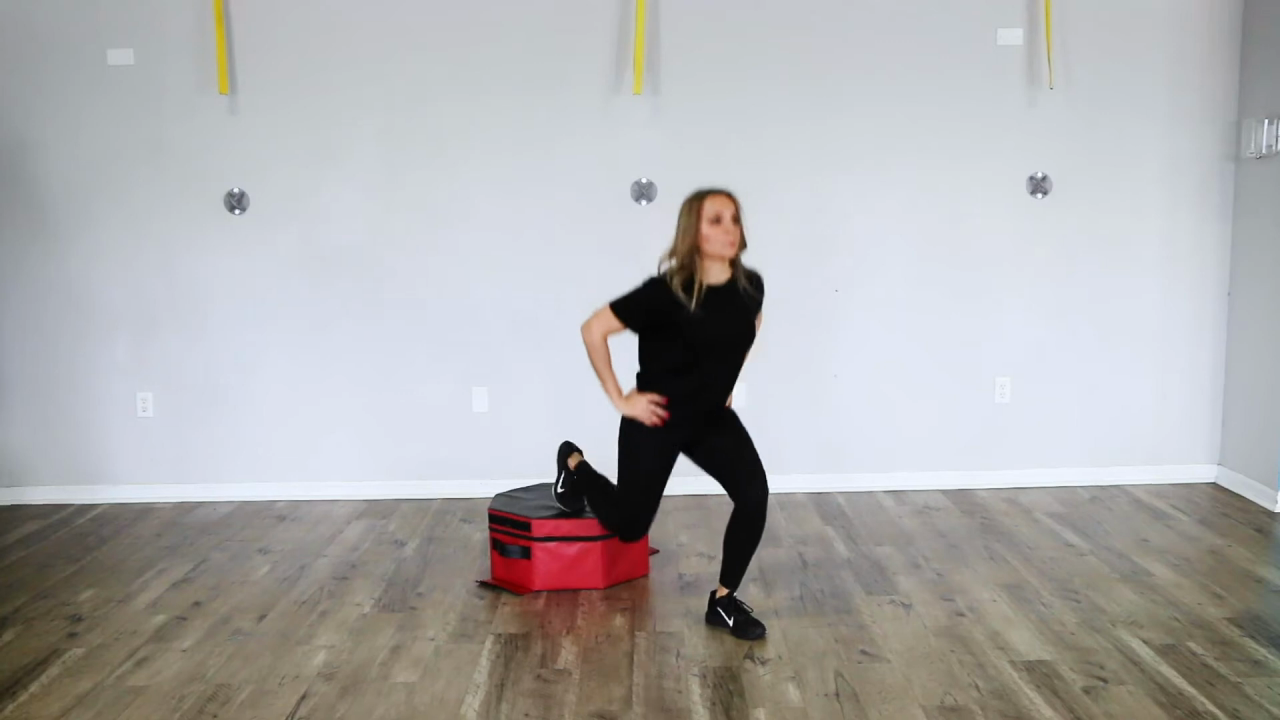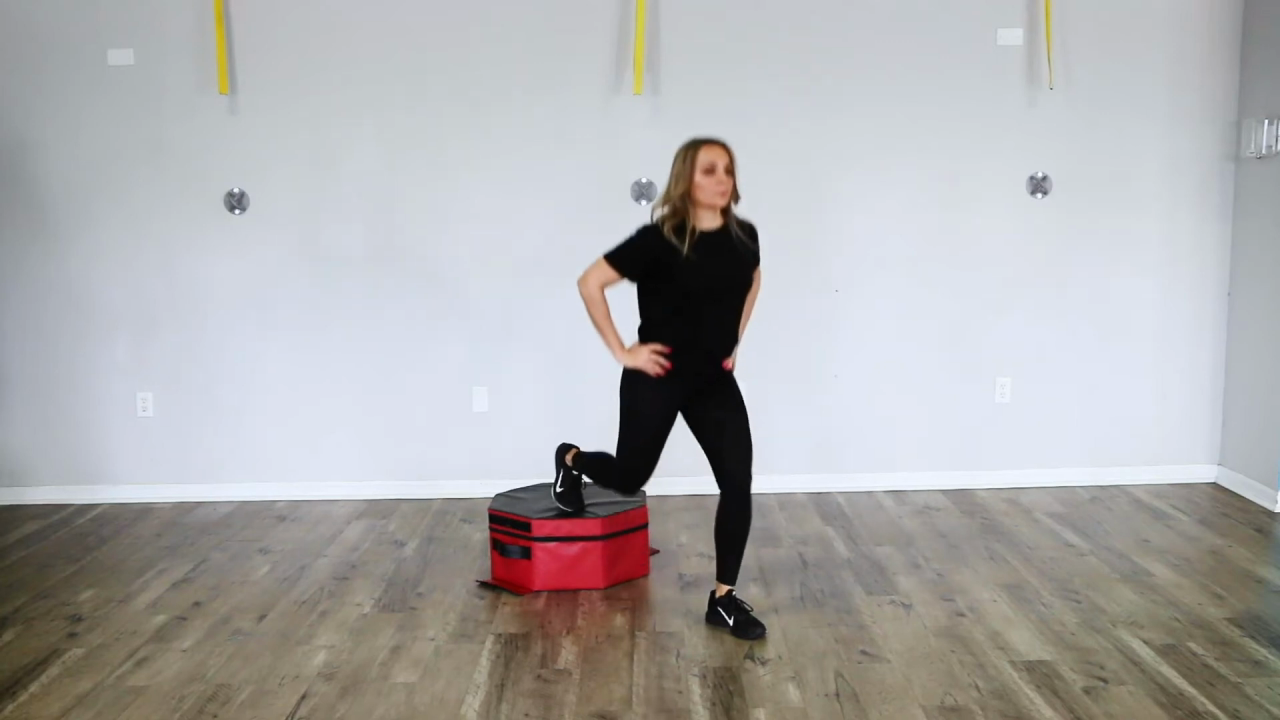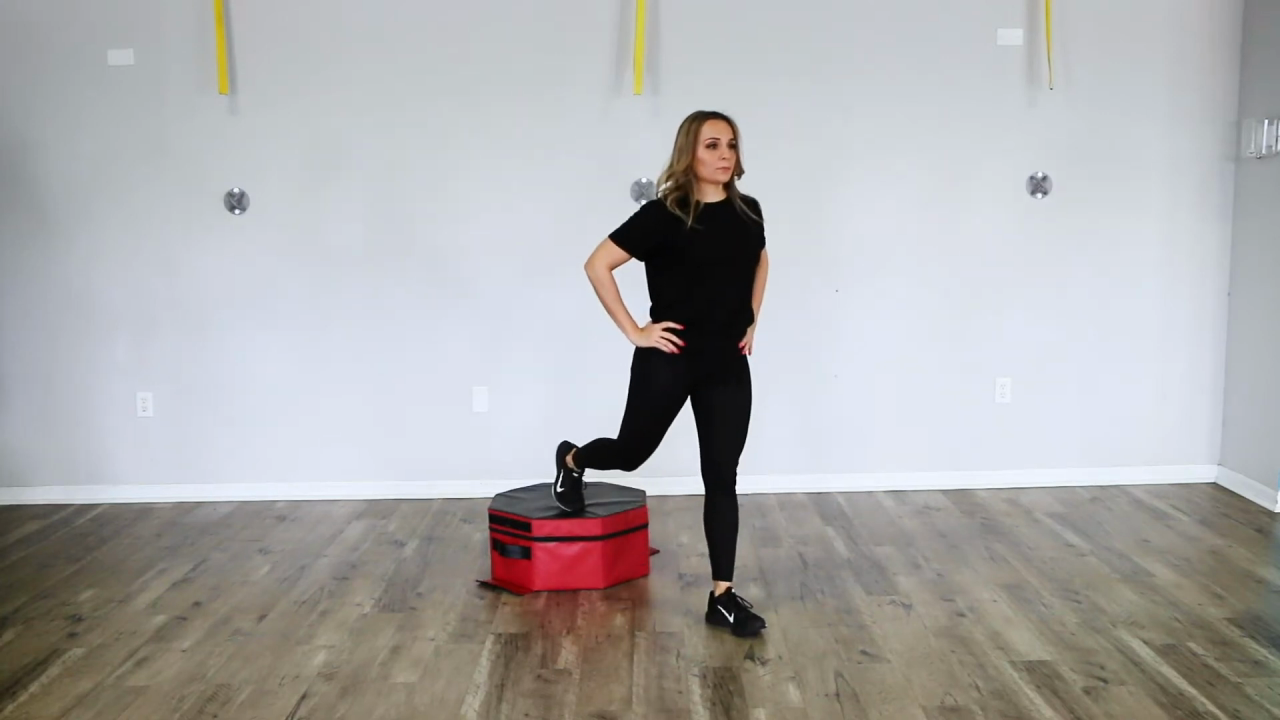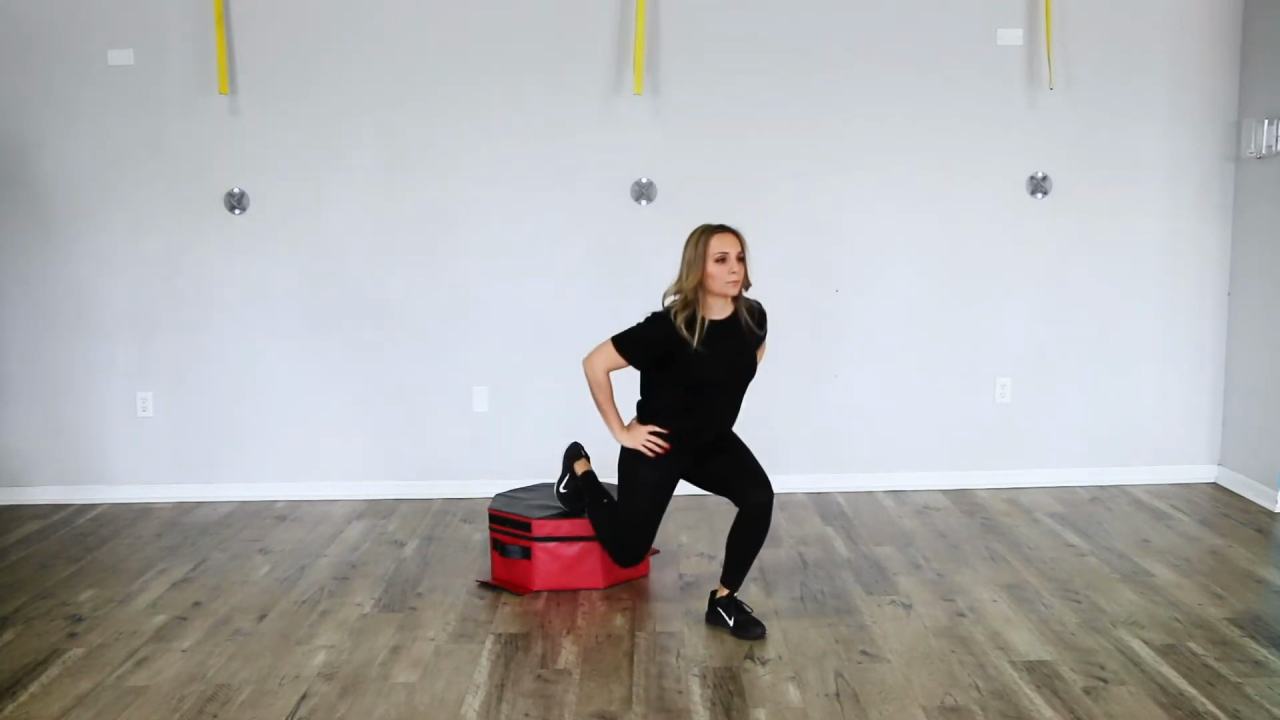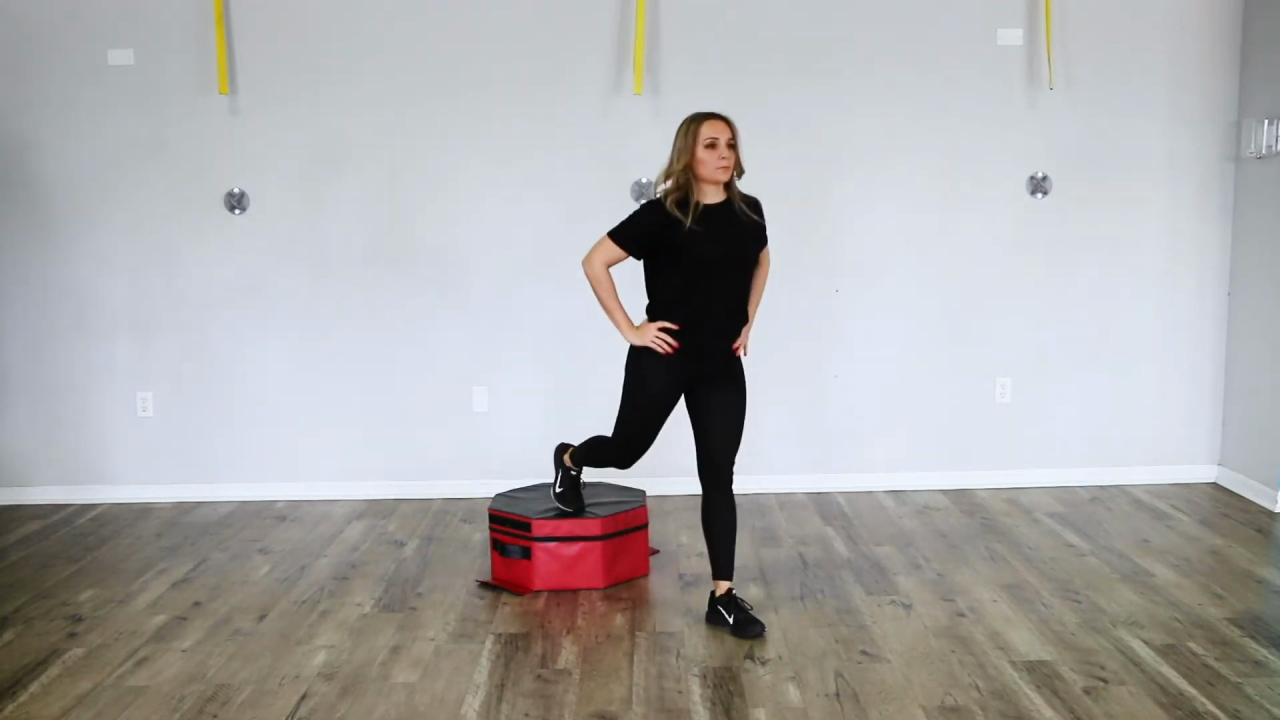
dt=0.7s
person 1, frame 1
left shoulder: (750, 286)
right shoulder: (667, 292)
right elbow: (594, 330)
right wrist: (620, 400)
left hip: (713, 417)
right hip: (657, 419)
left knee: (754, 494)
right knee: (628, 524)
left ankle: (724, 600)
right ankle: (574, 466)
person 1, frame 2
left shoulder: (744, 238)
right shoulder: (660, 240)
right elbow: (590, 283)
right wrist: (622, 351)
left hip: (713, 378)
right hip: (657, 378)
left knee: (738, 481)
right knee: (630, 478)
left ankle: (724, 598)
right ankle: (570, 460)
person 1, frame 3
left shoulder: (748, 212)
right shoulder: (665, 215)
right elbow: (597, 265)
left wrist: (752, 322)
right wrist: (634, 332)
left hip: (728, 363)
right hip: (669, 359)
left knee: (722, 477)
right knee: (632, 453)
left ankle: (723, 597)
right ankle: (570, 462)
person 1, frame 4
left shoulder: (753, 317)
right shoulder: (669, 328)
right elbow: (595, 364)
right wrist: (620, 430)
left hip: (713, 443)
right hip: (658, 447)
left knee: (759, 499)
right knee: (628, 551)
left ankle: (724, 599)
right ankle: (580, 467)
person 1, frame 5
left shoulder: (749, 212)
right shoulder: (663, 214)
left elbow: (761, 264)
right elbow: (595, 262)
left wrist: (747, 321)
right wrist: (628, 329)
left hip: (722, 363)
right hip: (663, 358)
left knee: (719, 477)
right knee: (625, 451)
left ankle: (722, 597)
right ankle: (567, 462)
